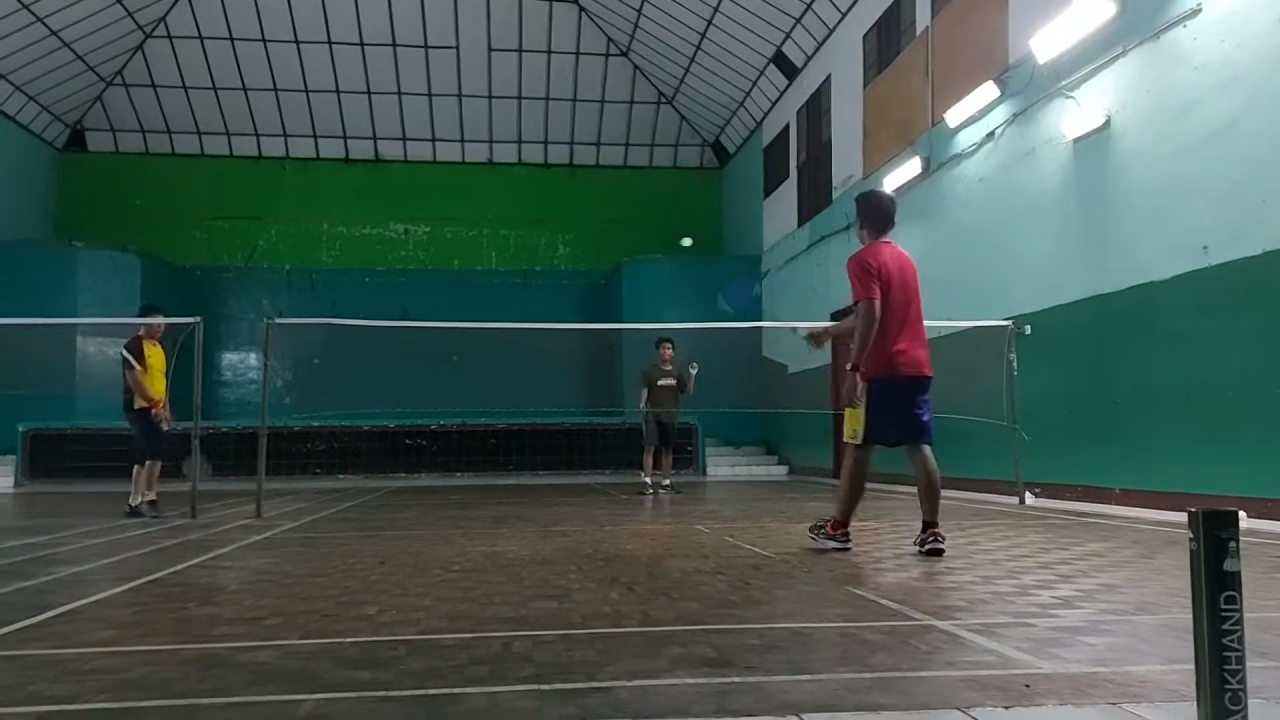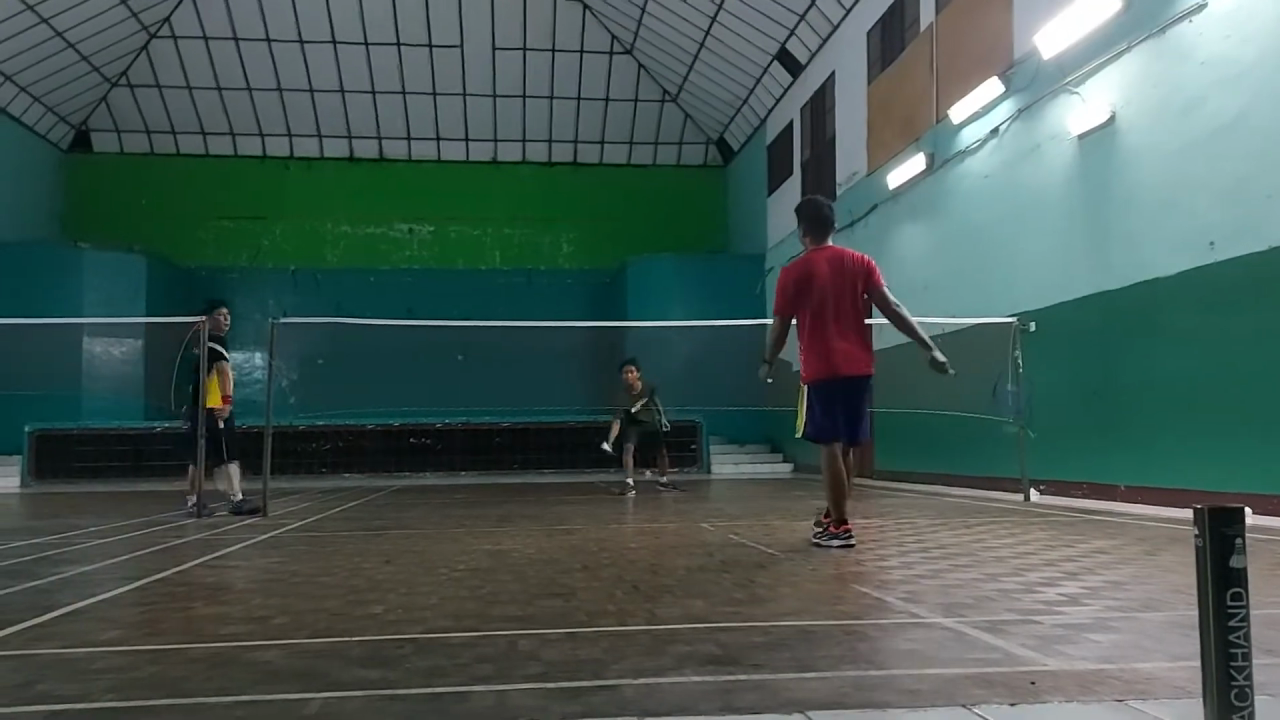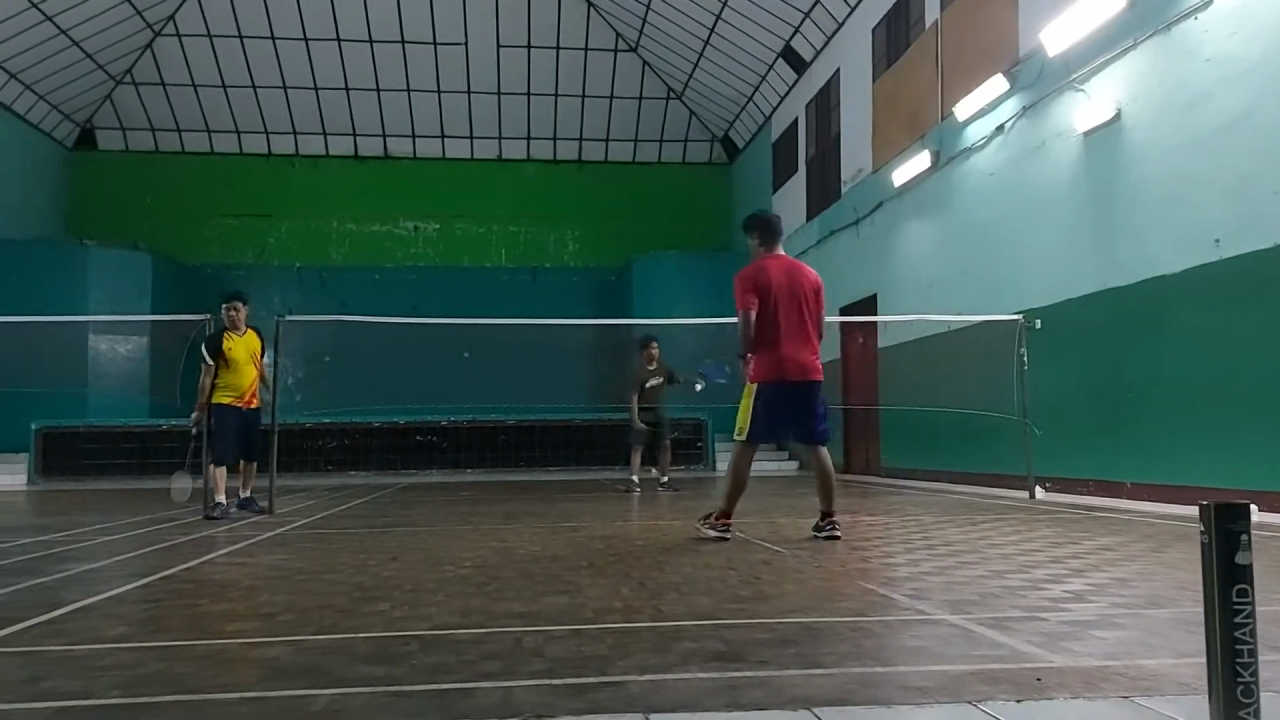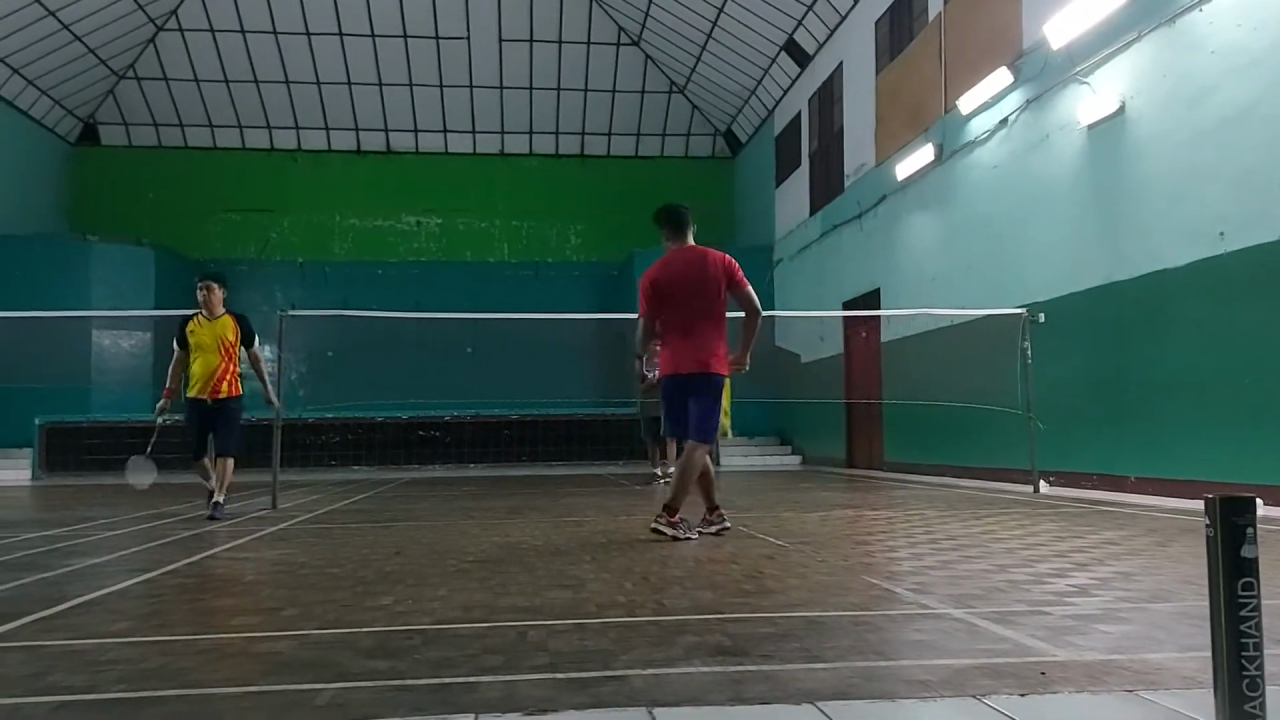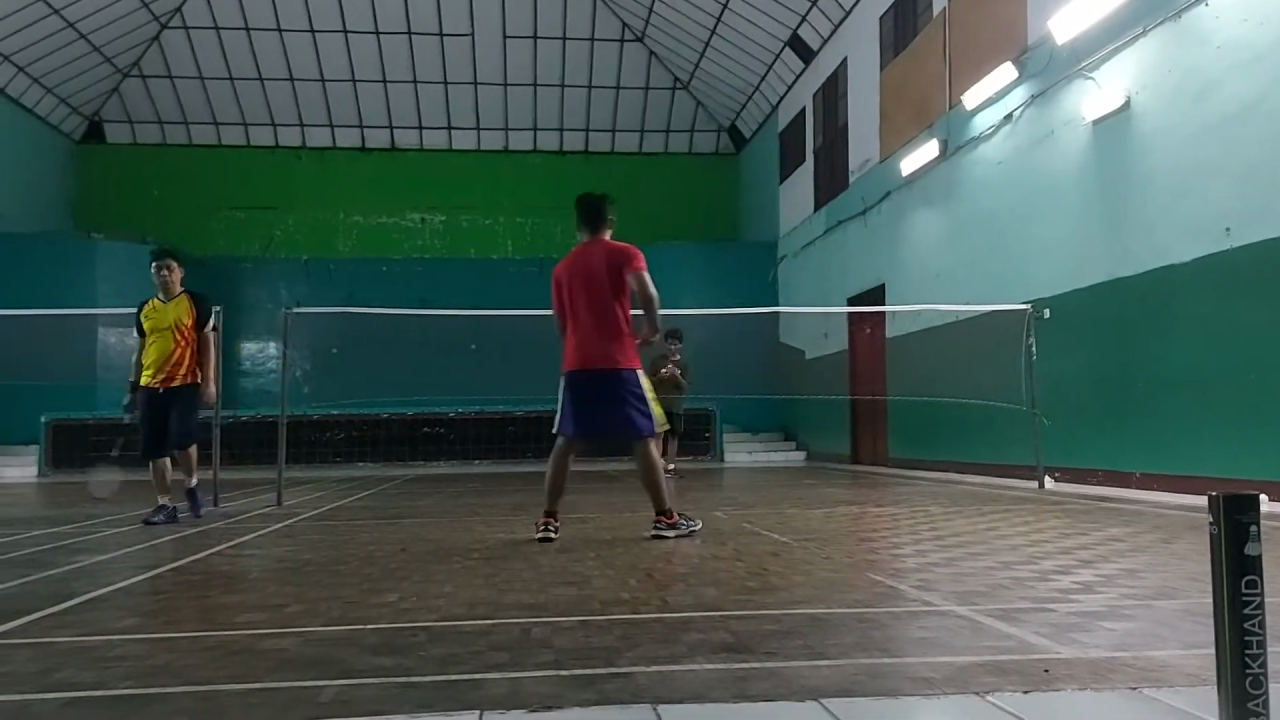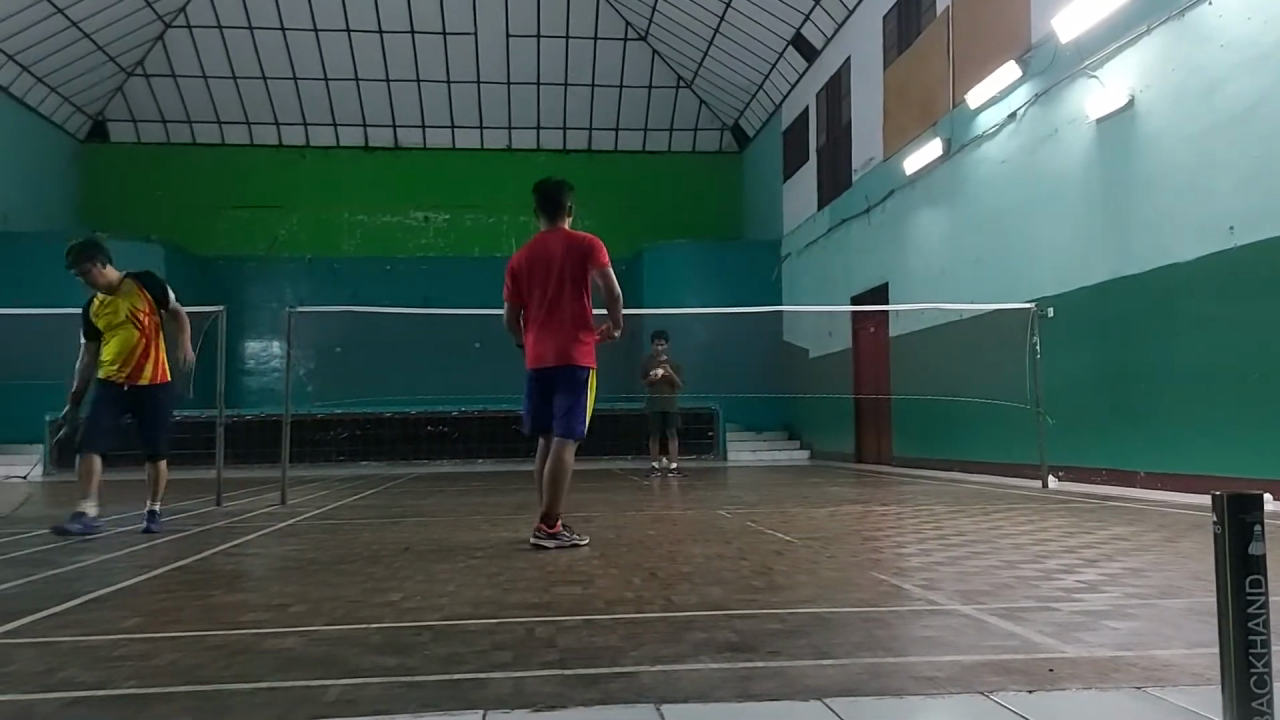
dt=0.7s
person 1, frame 1
left shoulder: (862, 260)
right shoulder: (904, 258)
left elbow: (870, 316)
left wrist: (854, 367)
right wrist: (831, 332)
left hip: (881, 370)
right hip: (917, 367)
left knee: (858, 449)
right knee: (919, 447)
left ankle: (838, 527)
right ankle: (931, 531)
person 1, frame 2
left shoulder: (793, 272)
right shoulder: (859, 263)
left elbow: (780, 327)
right elbow: (892, 311)
left wrist: (767, 363)
right wrist: (930, 348)
left hip: (821, 371)
right hip: (858, 368)
left knee: (831, 446)
right knee: (847, 445)
left ankle: (839, 527)
right ankle: (833, 514)
person 1, frame 3
left shoulder: (750, 276)
right shoulder: (811, 275)
left elbow: (747, 328)
right elbow: (818, 330)
left wrist: (746, 355)
left hip: (768, 374)
right hip: (809, 373)
left knee: (745, 447)
right knee: (817, 447)
left ankle: (722, 518)
right ankle: (828, 519)
person 1, frame 4
left shoulder: (653, 274)
right shoulder: (721, 262)
left elbow: (646, 330)
right elbow: (754, 310)
left wrist: (640, 357)
right wrist: (743, 353)
left hip: (673, 369)
right hip: (710, 366)
left knee: (692, 440)
right knee: (699, 443)
left ankle: (713, 513)
right ankle: (669, 514)
person 1, frame 5
left shoulder: (563, 267)
right shoulder: (624, 254)
right elbow: (647, 294)
right wrist: (651, 329)
left hip: (575, 365)
right hip: (617, 362)
left knee: (566, 441)
right knee: (643, 438)
left ankle: (548, 519)
right ankle: (665, 517)
person 1, frame 6
left shoulder: (520, 258)
right shoulder: (586, 245)
left elbow: (511, 318)
right elbow: (612, 292)
right wrist: (615, 325)
left hip: (538, 361)
right hip: (574, 357)
left knee: (546, 440)
right knee: (565, 441)
left ankle: (549, 521)
right ankle: (548, 525)
person 2, frame 1
left shoulder: (158, 347)
right shoulder: (133, 346)
right elbow: (134, 380)
left wrist: (163, 406)
right wrist: (153, 404)
left hip: (153, 409)
right hip: (140, 408)
left knee: (144, 456)
right knee: (155, 453)
left ankle: (134, 503)
right ankle: (149, 498)
person 2, frame 2
left shoulder: (213, 341)
right shoulder: (217, 341)
right elbow: (223, 372)
right wrist: (227, 401)
left hip: (218, 409)
right hip: (208, 409)
left knee: (230, 456)
right knee: (199, 458)
left ankle: (236, 500)
right ankle: (192, 502)
person 2, frame 3
left shoulder: (256, 336)
right shoulder: (215, 340)
right elbow: (207, 376)
right wrist: (200, 408)
left hip: (252, 406)
right hip: (223, 405)
left knee: (250, 455)
right knee: (220, 456)
left ankle: (245, 497)
right ankle: (220, 502)
person 2, frame 4
left shoulder: (238, 322)
right shoulder: (188, 324)
left elbow: (255, 356)
right elbow: (179, 361)
left wrist: (267, 388)
right wrist: (167, 395)
left hip: (228, 396)
right hip: (196, 397)
left knee: (225, 450)
right knee: (198, 453)
left ankle: (218, 501)
right ankle: (214, 488)
person 2, frame 5
left shoulder: (196, 303)
right shoulder: (145, 309)
left elbow: (207, 342)
right elbow: (141, 350)
left wrist: (208, 381)
right wrist: (133, 389)
left hip: (185, 384)
right hip: (151, 387)
left knee: (184, 440)
right knee: (154, 450)
left ankle: (191, 484)
right ankle: (164, 504)
person 2, frame 6
left shoulder: (146, 283)
right shoulder: (91, 309)
left elbow: (178, 314)
right elbow: (87, 358)
left wrist: (184, 342)
right wrist: (75, 401)
left hip: (153, 383)
right hip: (110, 384)
left knee: (155, 452)
right knee: (89, 445)
left ankle: (154, 511)
right ankle: (86, 514)
